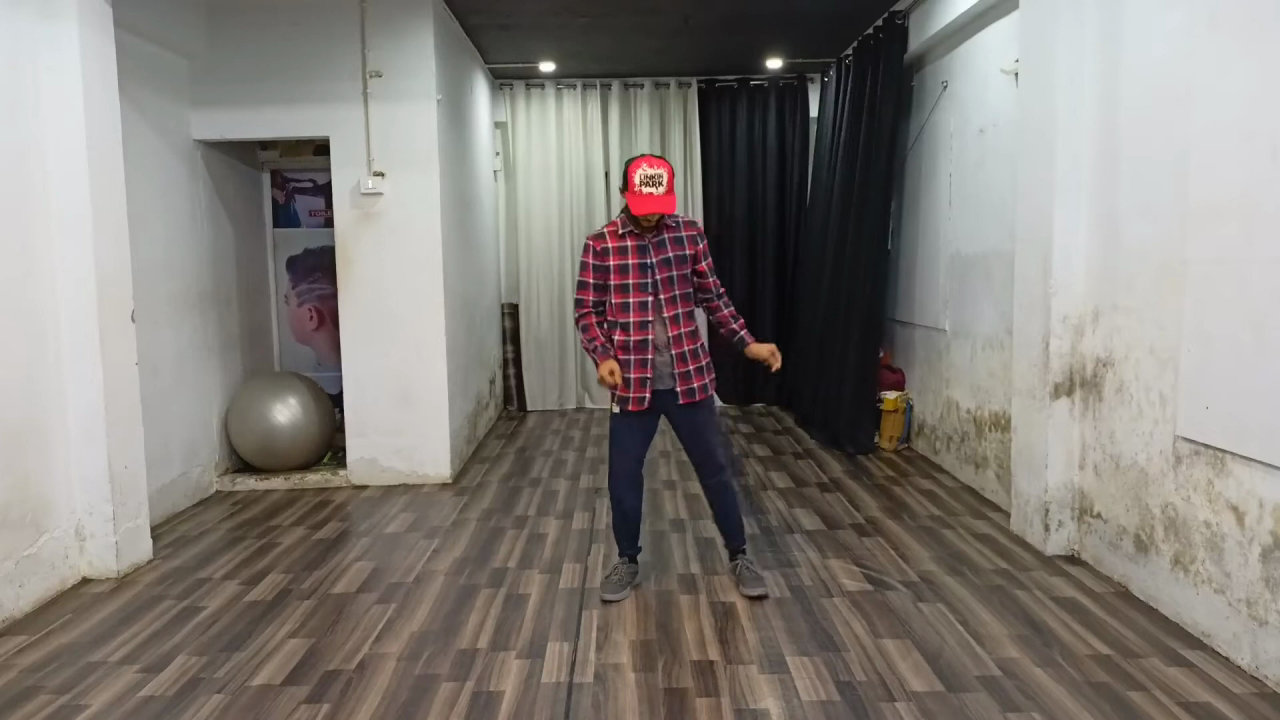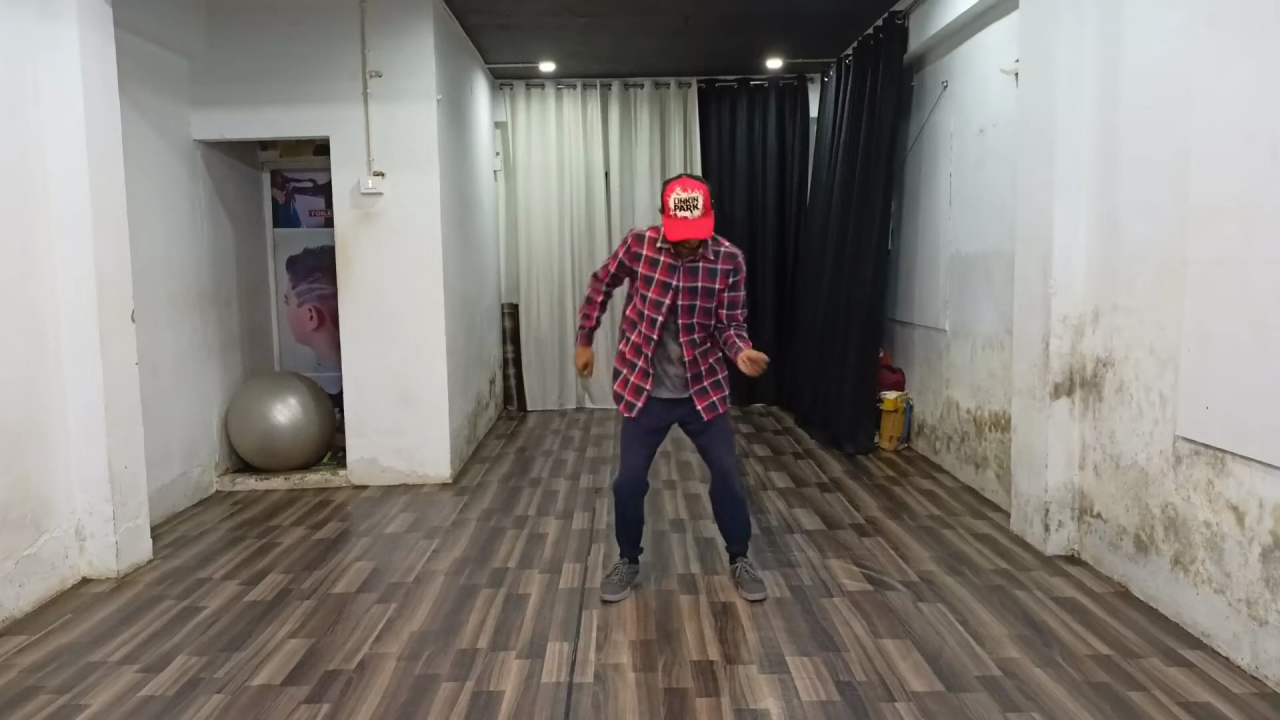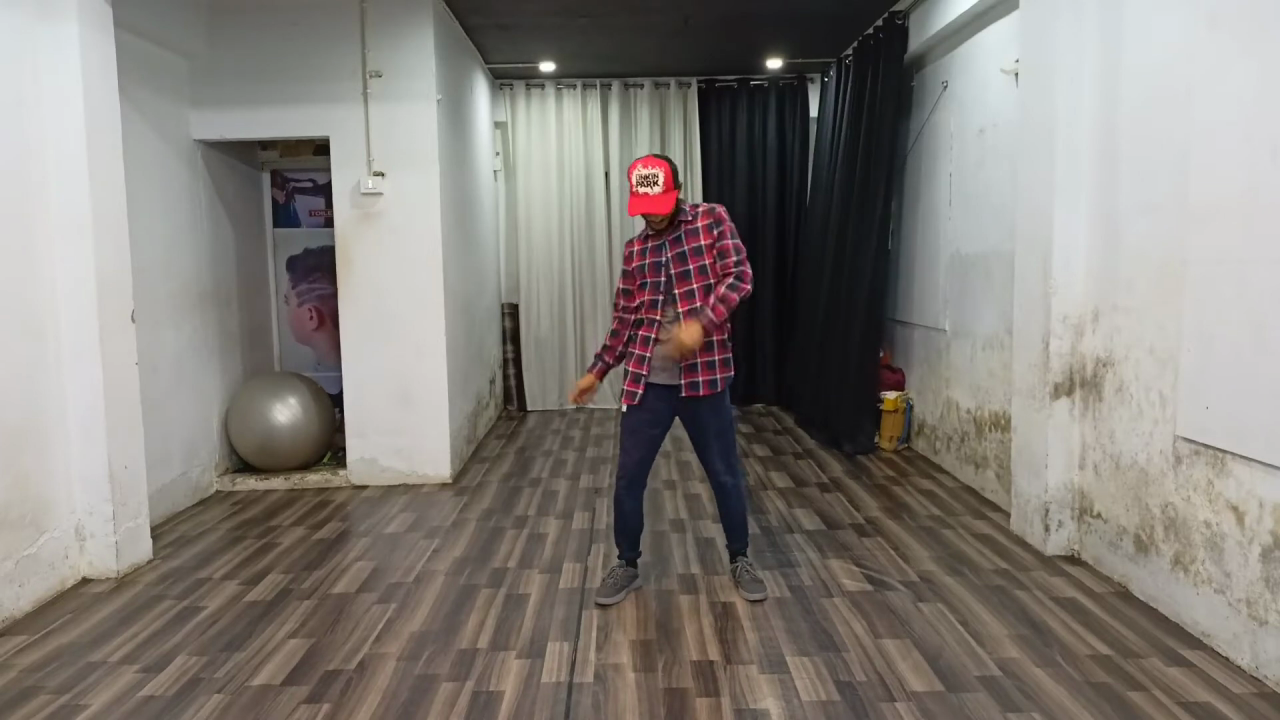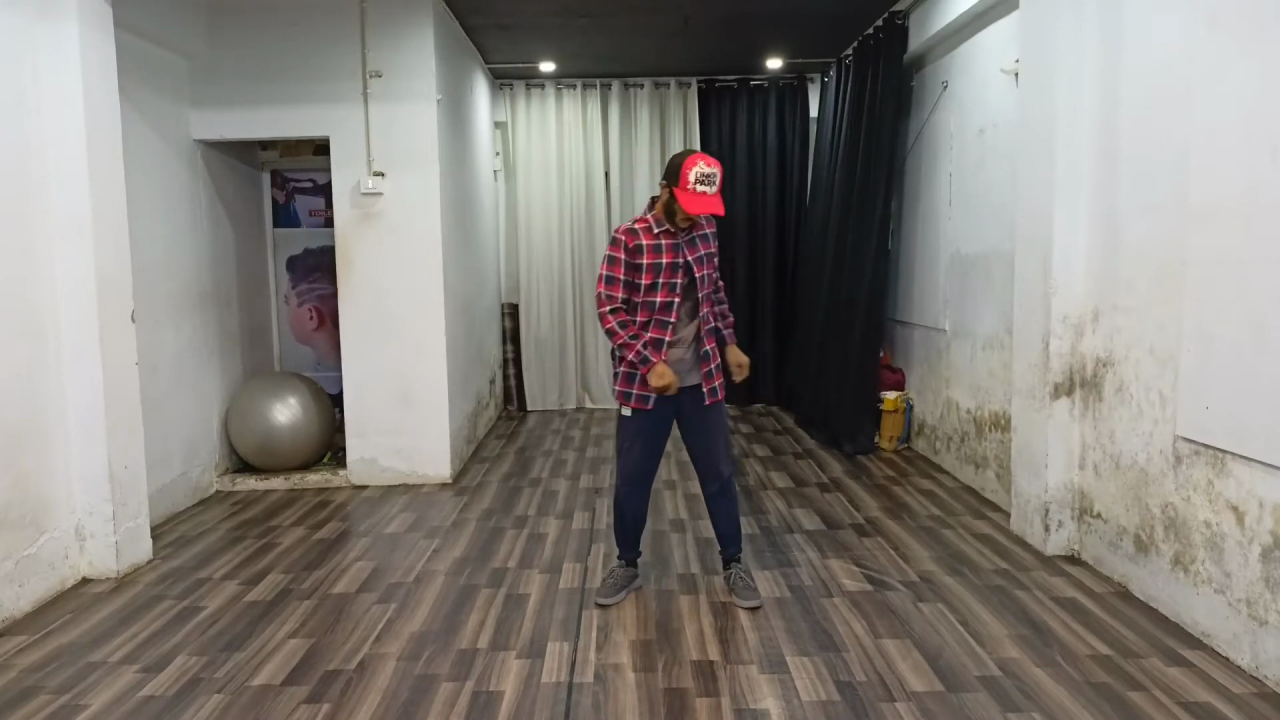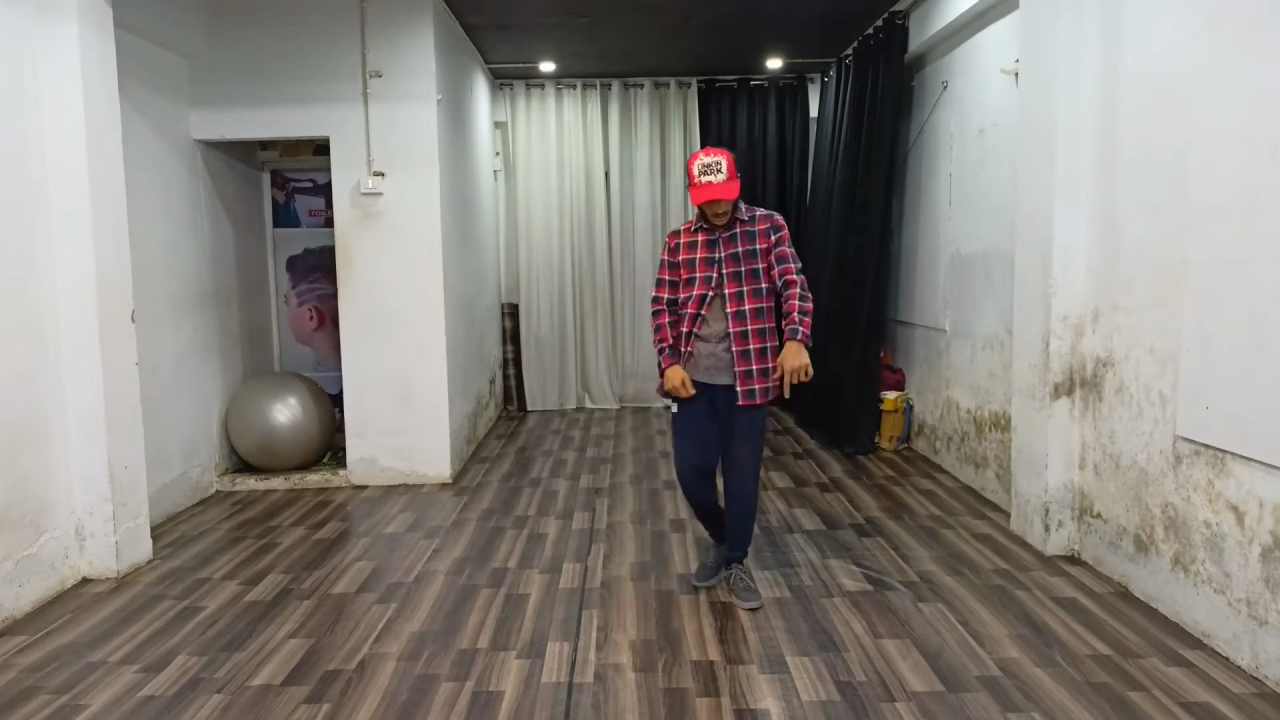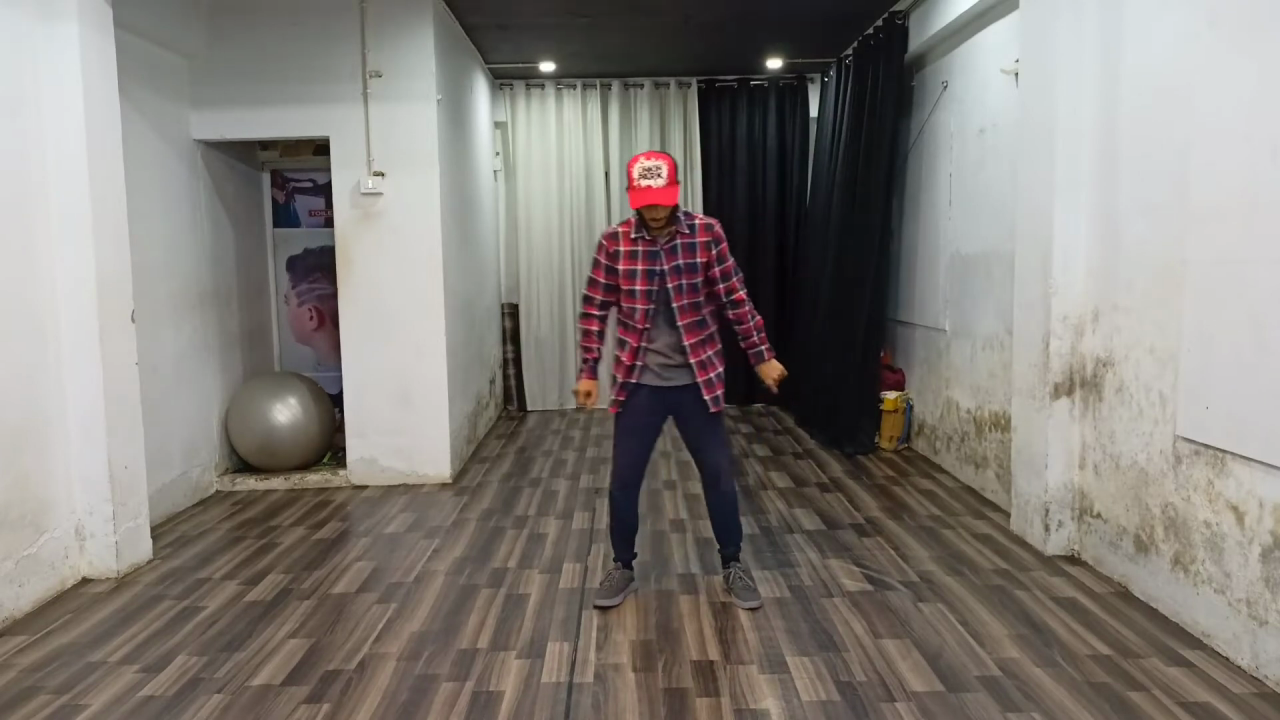
dt=0.7s
person 1, frame 1
left shoulder: (689, 233)
right shoulder: (601, 244)
left elbow: (712, 296)
right elbow: (586, 308)
left wrist: (748, 344)
right wrist: (601, 354)
left hip: (688, 378)
right hip: (631, 382)
left knee: (716, 467)
right knee: (624, 474)
left ankle: (738, 554)
right ankle: (627, 560)
person 1, frame 2
left shoulder: (729, 260)
right shoulder: (640, 245)
left elbow: (729, 325)
right elbow: (601, 284)
left wrist: (742, 353)
right wrist: (585, 341)
left hip: (703, 388)
right hip: (642, 387)
left knee: (728, 476)
right knee: (629, 481)
left ankle: (739, 559)
right ankle: (628, 561)
person 1, frame 3
left shoulder: (712, 219)
right shoulder: (635, 248)
left elbow: (739, 278)
right elbow: (626, 318)
left wrist: (700, 323)
right wrist: (596, 372)
left hip: (704, 374)
right hip: (646, 380)
left knee: (726, 473)
right knee: (629, 476)
left ankle: (739, 559)
right ankle: (627, 565)
person 1, frame 4
left shoulder: (706, 231)
right shoulder: (629, 239)
right elbow: (610, 309)
left wrist: (729, 344)
right wrist: (650, 363)
left hip: (701, 378)
right hip: (646, 382)
left knee: (719, 474)
right knee: (632, 478)
left ankle: (733, 563)
right ankle: (627, 565)
person 1, frame 5
left shoulder: (768, 226)
right shoulder: (679, 241)
left elbow: (794, 287)
right elbow: (664, 308)
left wrist: (796, 341)
right wrist: (669, 363)
left hip: (748, 376)
right hip: (693, 377)
left knee: (743, 474)
right knee: (692, 470)
left ankle: (736, 562)
right ankle: (719, 540)
person 1, frame 6
left shoulder: (706, 233)
right shoulder: (614, 243)
left elbow: (734, 297)
right elbow: (594, 309)
left wrist: (763, 356)
right wrist: (588, 371)
left hip: (698, 378)
right hip: (638, 381)
left knee: (718, 474)
right knee: (624, 478)
left ankle: (732, 564)
right ankle: (622, 566)
